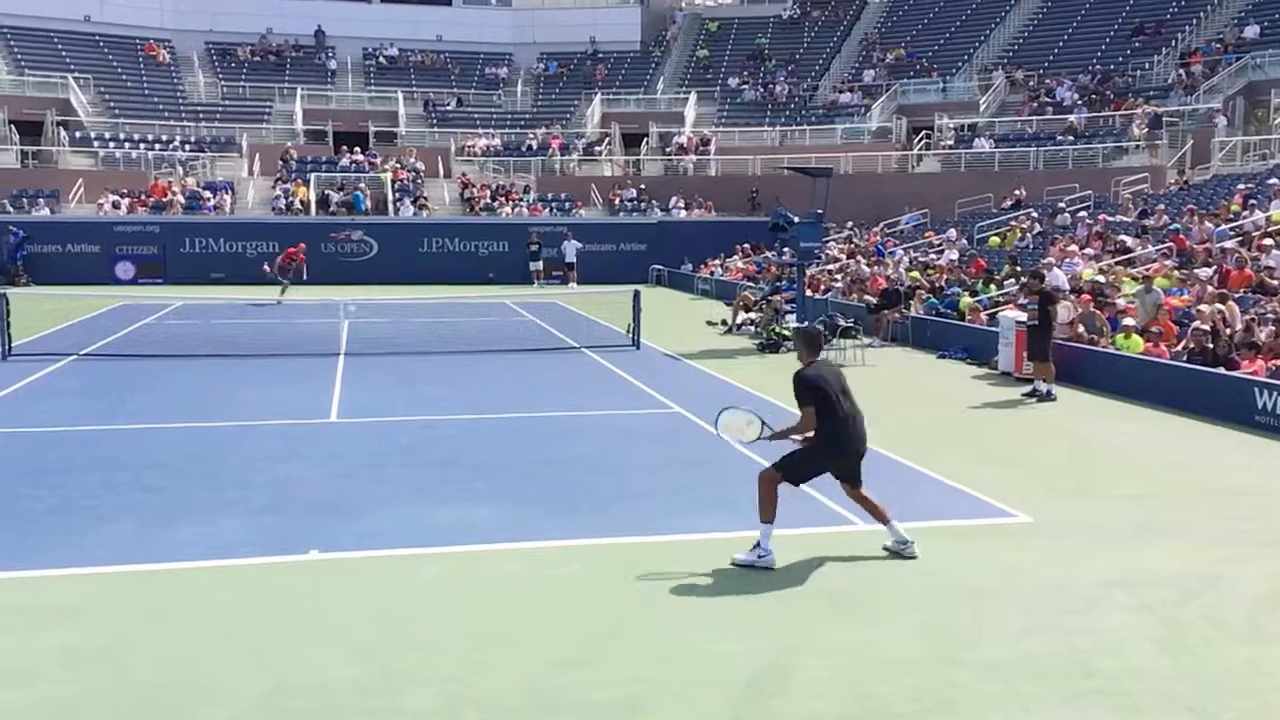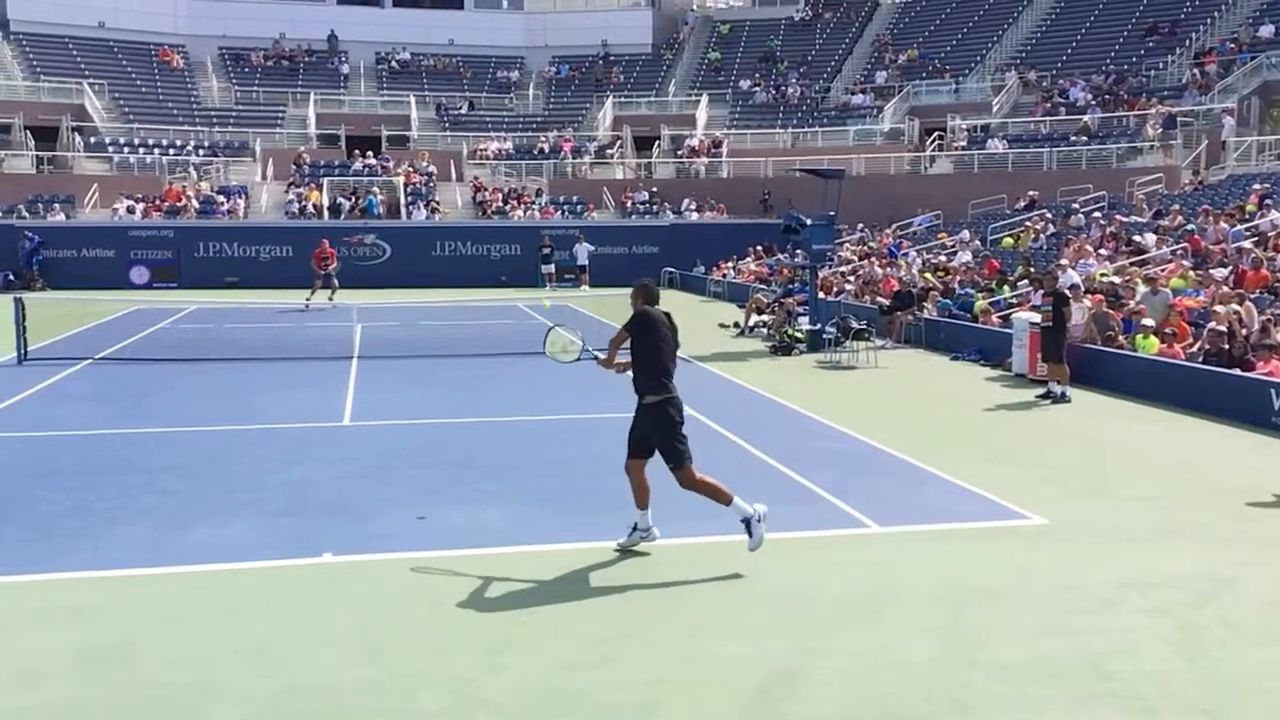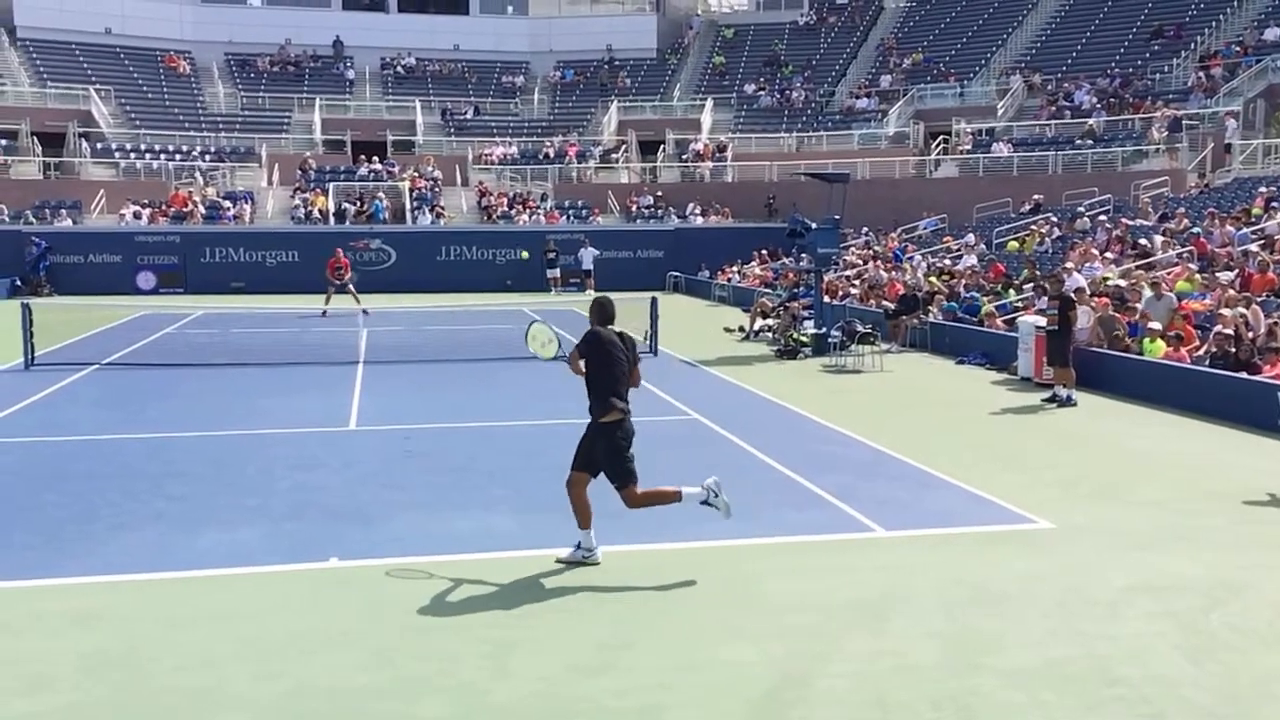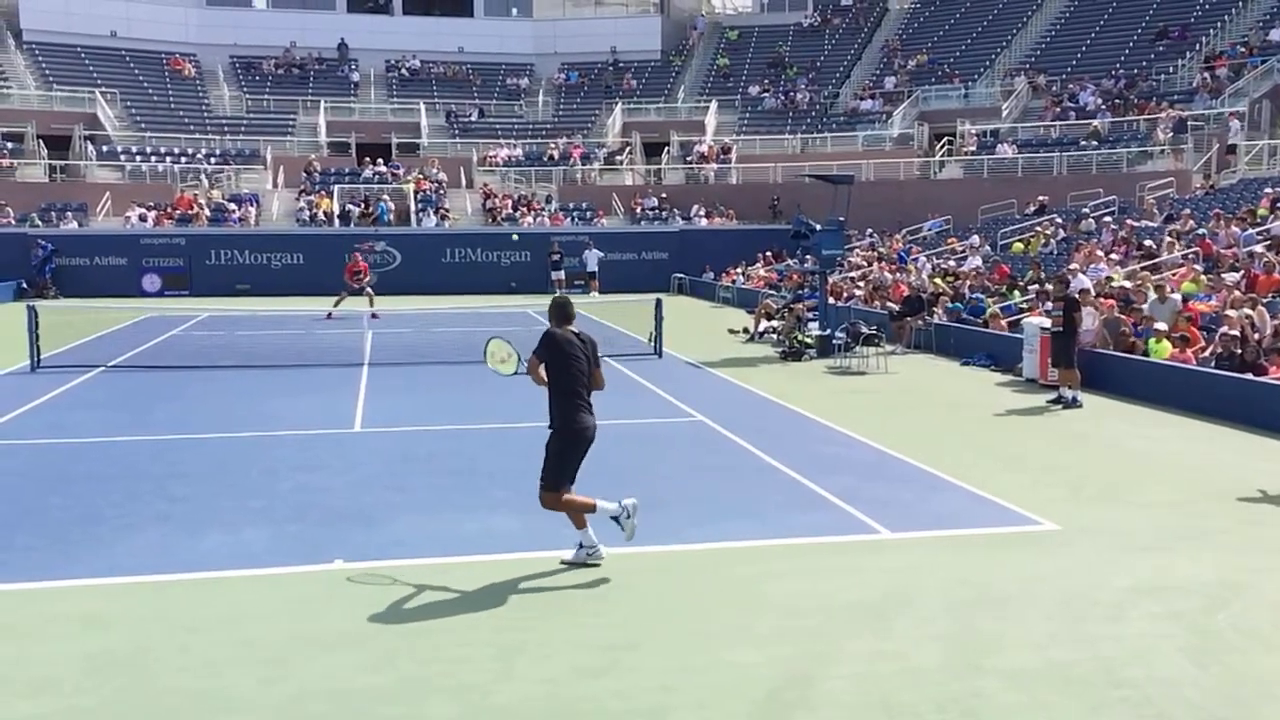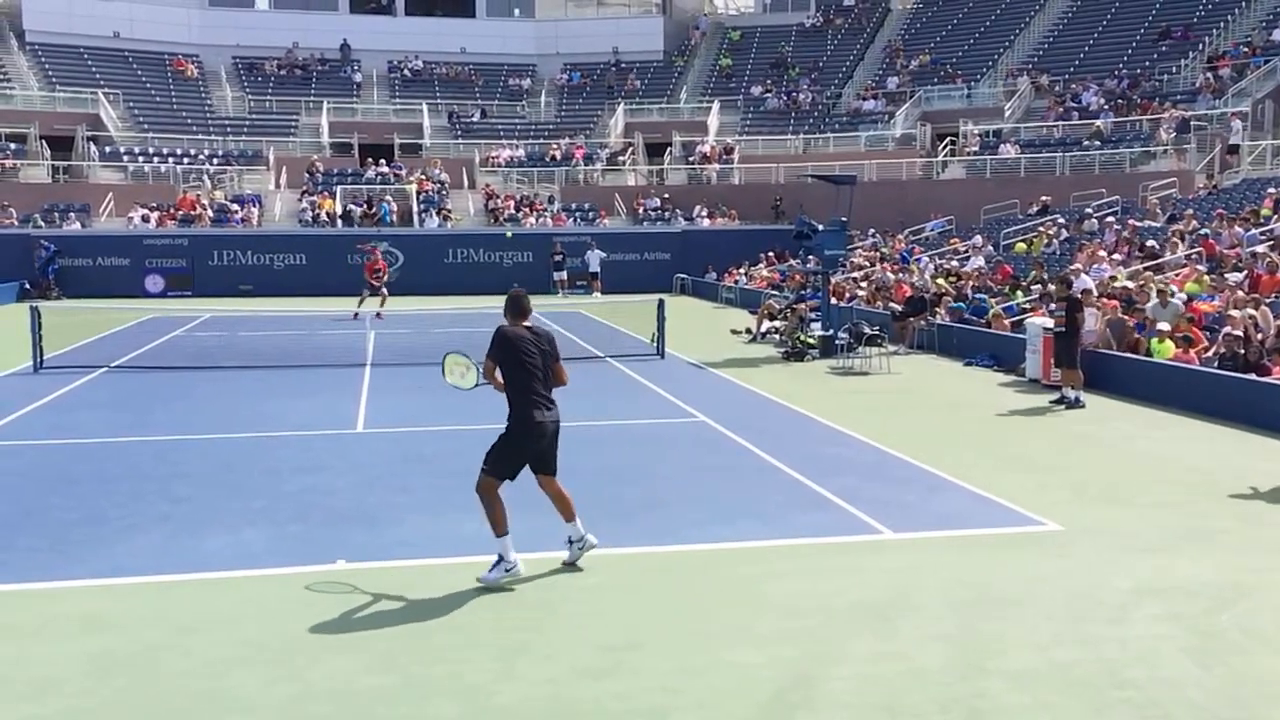
dt=1s
person 1, frame 1
left shoulder: (804, 378)
right shoulder: (833, 369)
left elbow: (808, 423)
left wrist: (779, 435)
left hip: (831, 446)
right hip: (856, 443)
left knee: (767, 480)
right knee: (856, 493)
left ankle: (763, 551)
right ankle: (902, 540)
person 1, frame 2
left shoulder: (643, 316)
right shoulder: (667, 323)
left elbow: (615, 343)
left wrist: (610, 360)
right wrist: (632, 364)
left hip: (662, 408)
right hip: (649, 407)
left knee: (687, 478)
right knee: (633, 467)
left ankle: (749, 514)
right ankle: (643, 527)
person 1, frame 3
left shoulder: (594, 336)
right shoulder: (627, 340)
left elbow: (573, 361)
right elbow: (635, 380)
left wrist: (583, 371)
left hip: (612, 428)
right hip: (602, 426)
left knee: (632, 497)
right knee: (575, 483)
left ankle: (704, 493)
right ankle: (587, 548)
person 1, frame 4
left shoulder: (552, 337)
right shoulder: (588, 341)
left elbow: (532, 368)
right elbow: (599, 383)
left wrist: (544, 379)
left hip: (569, 427)
right hip: (584, 425)
left knee: (549, 498)
right knee: (560, 490)
left ankle: (617, 510)
right ankle: (590, 546)
person 1, frame 5
left shoulder: (504, 334)
right shoulder: (546, 336)
left elbow: (488, 373)
right elbow: (562, 379)
left wrist: (502, 383)
left hip: (525, 422)
right hip: (550, 420)
left knee: (486, 485)
right knee: (548, 482)
left ankle: (508, 560)
right ankle: (579, 538)
